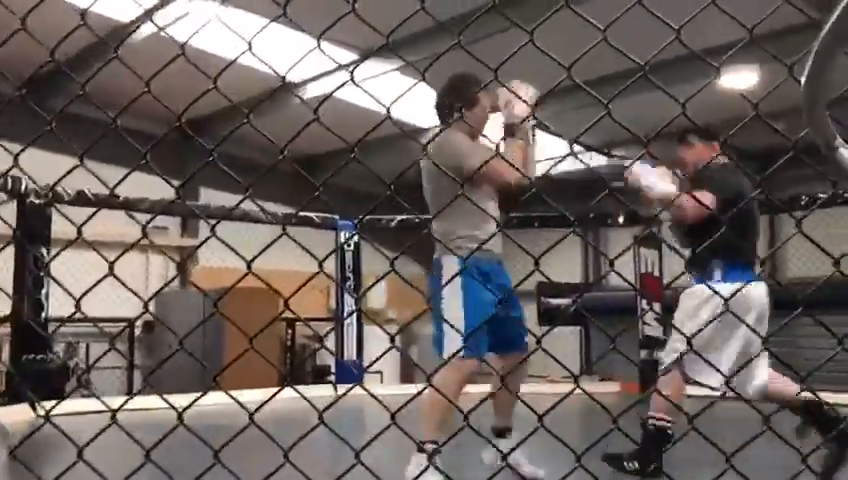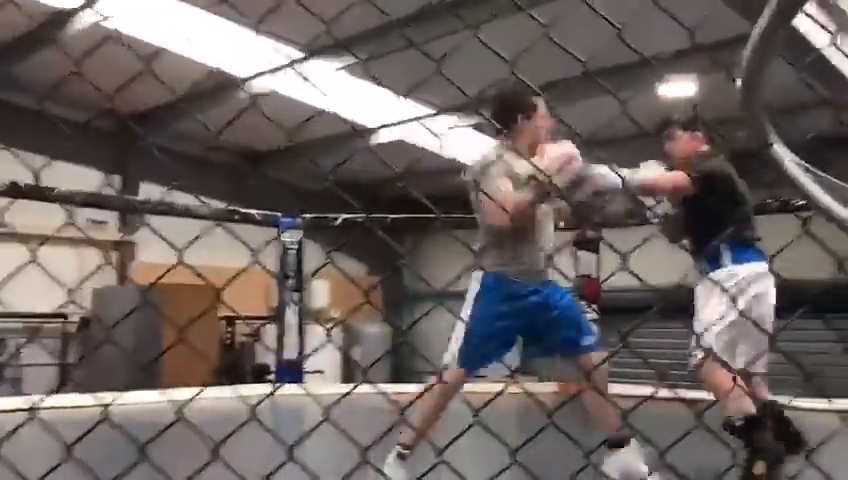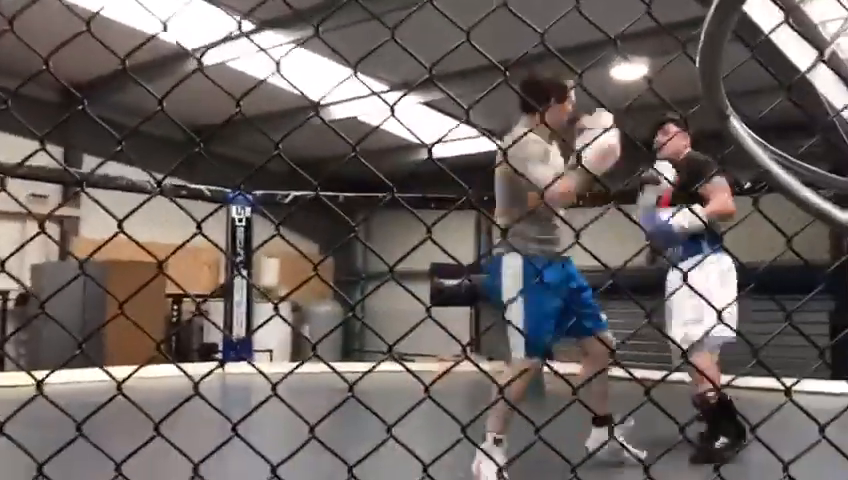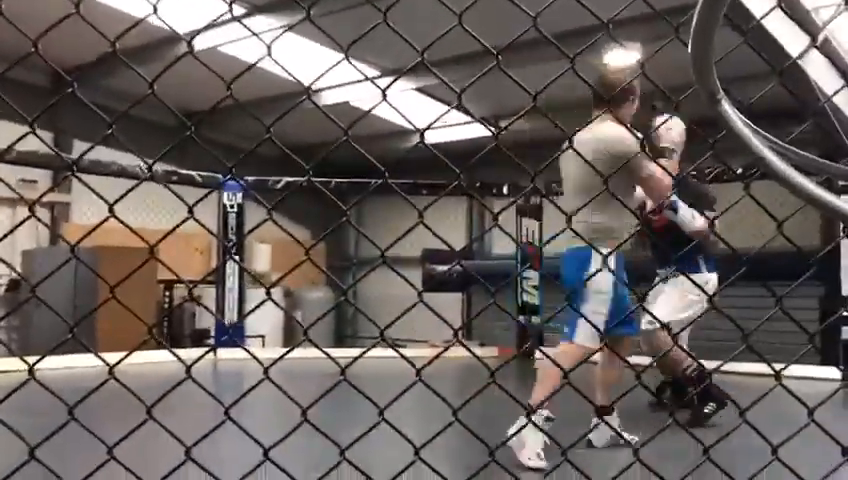
dt=0.4s
person 1, frame 1
left shoulder: (474, 150)
right shoulder: (445, 144)
left elbow: (524, 174)
right elbow: (509, 175)
left wrist: (523, 124)
right wrist: (516, 126)
left hip: (489, 266)
right hip: (459, 267)
left knee: (515, 355)
right knee: (462, 362)
left ankle: (502, 445)
person 1, frame 2
left shoulder: (539, 163)
right shoulder: (494, 164)
right elbow: (499, 218)
right wrist: (543, 182)
left hip: (541, 286)
right hip: (498, 285)
left knee: (594, 361)
right knee: (455, 375)
person 1, frame 3
left shoulder: (544, 142)
right shoulder: (522, 143)
left elbow: (558, 187)
right elbow: (552, 198)
left wrist: (589, 138)
right wrist: (589, 166)
left hip: (553, 262)
right hip: (522, 263)
left knee: (601, 342)
right knee: (527, 360)
left ankle: (605, 435)
person 1, frame 4
left shoulder: (578, 141)
right shoulder: (621, 138)
right elbow: (660, 192)
right wrist: (668, 153)
left hip: (595, 252)
right hip: (596, 253)
left knee: (621, 337)
right knee: (580, 342)
left ankle: (604, 422)
right ankle: (529, 422)
person 2, frame 1
left shoulder: (719, 175)
right shoulder: (729, 182)
left elbow: (689, 211)
right elbow: (687, 236)
left wrist: (647, 179)
right wrist: (666, 190)
left hip: (719, 286)
right hip: (747, 288)
left knee: (674, 364)
right knee: (753, 376)
person 2, frame 2
left shoulder: (708, 166)
right shoulder: (704, 175)
left elbow: (667, 183)
right elbow: (676, 233)
left wrist: (622, 179)
left hip: (732, 274)
right hip: (748, 271)
left knee: (709, 357)
right knee: (745, 363)
left ankle: (761, 445)
right ankle: (780, 436)
person 2, frame 3
left shoulder: (698, 163)
right shoulder: (667, 178)
left elbow: (725, 205)
right elbow: (656, 230)
left wrist: (679, 220)
left hip: (704, 264)
right hip: (681, 270)
left knee: (696, 345)
right knee: (697, 348)
left ankle: (723, 429)
right ankle: (728, 422)
person 2, frame 4
left shoulder: (692, 190)
right shoulder: (651, 195)
left elbow: (705, 233)
left hip: (695, 276)
right hip: (670, 277)
left knee: (652, 332)
right knee: (656, 336)
left ankle: (707, 392)
right ankle: (678, 390)
